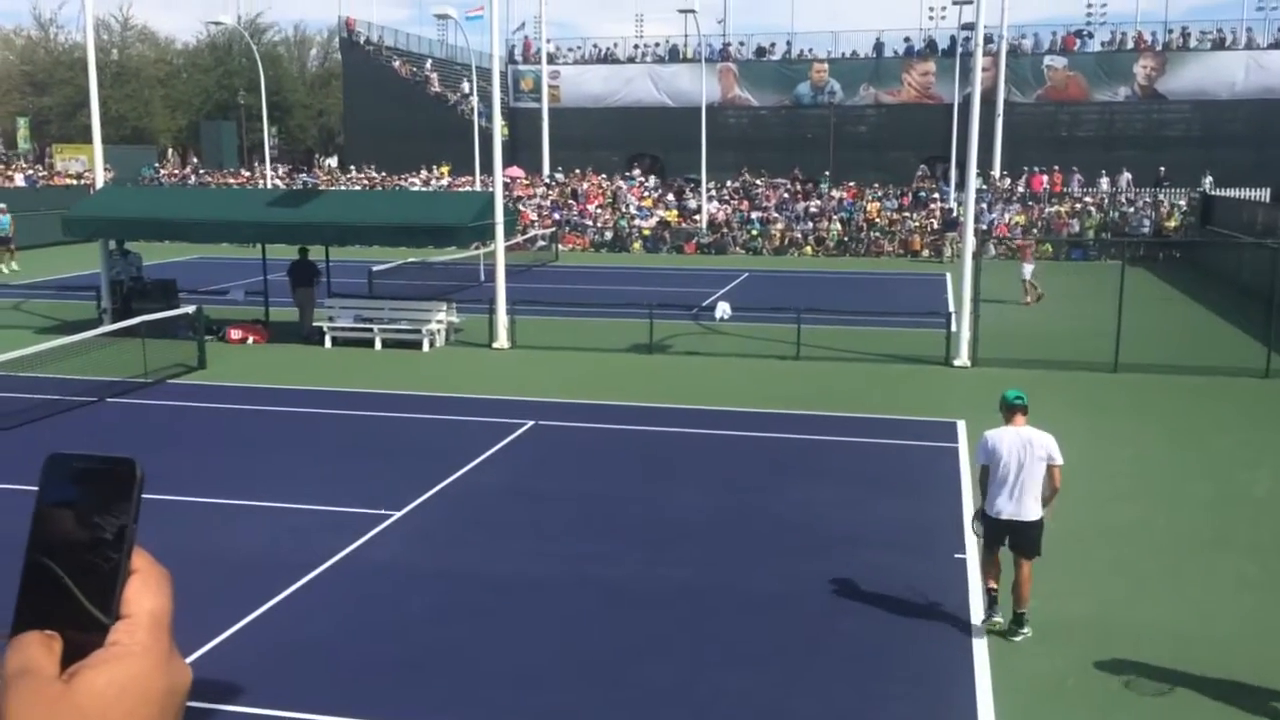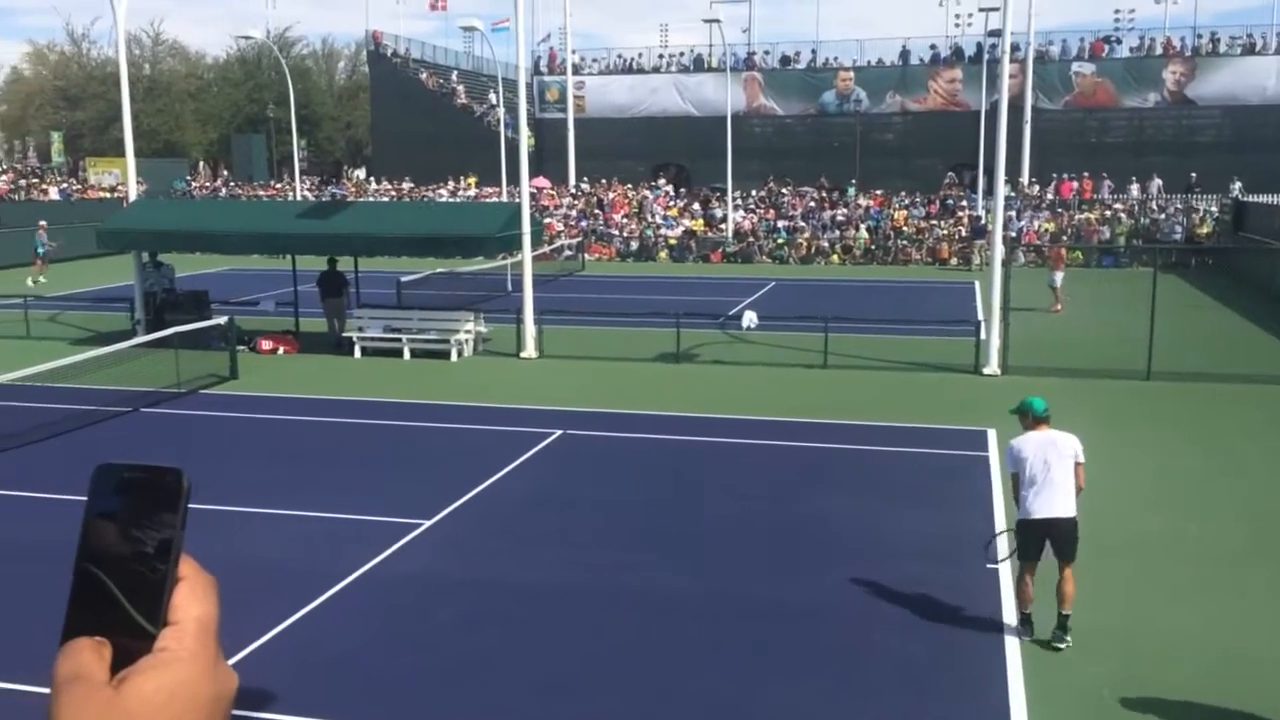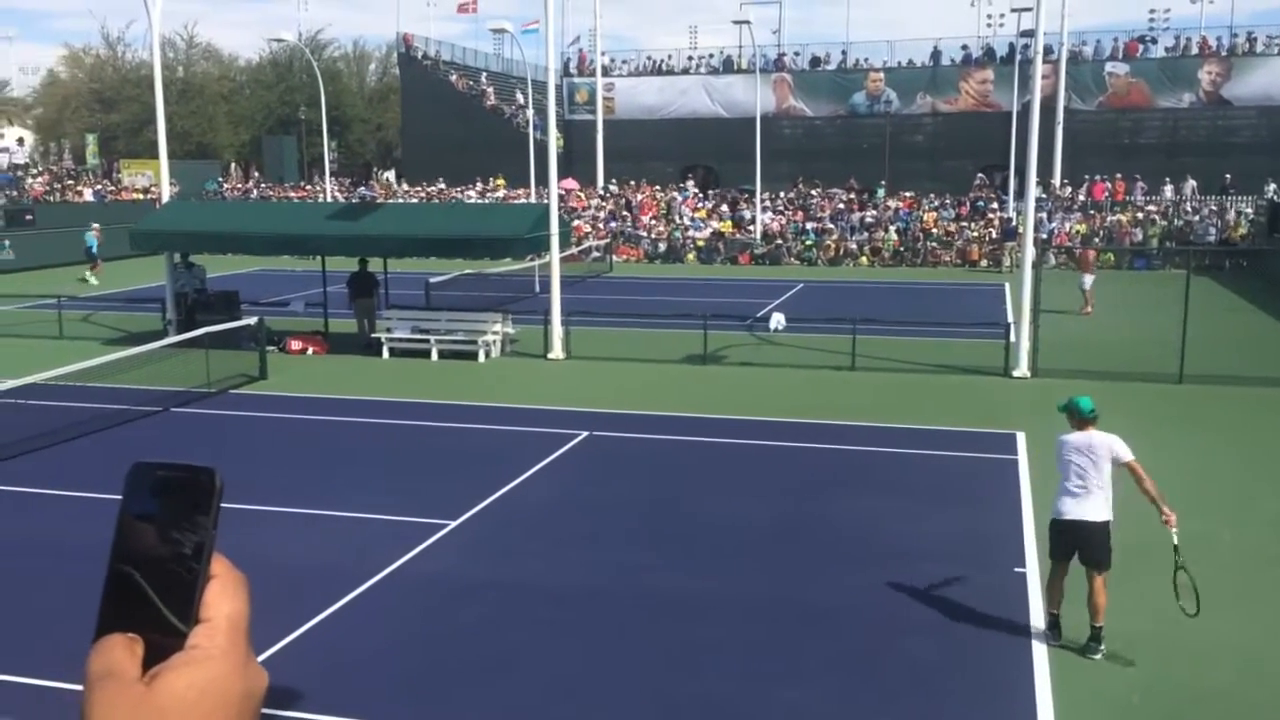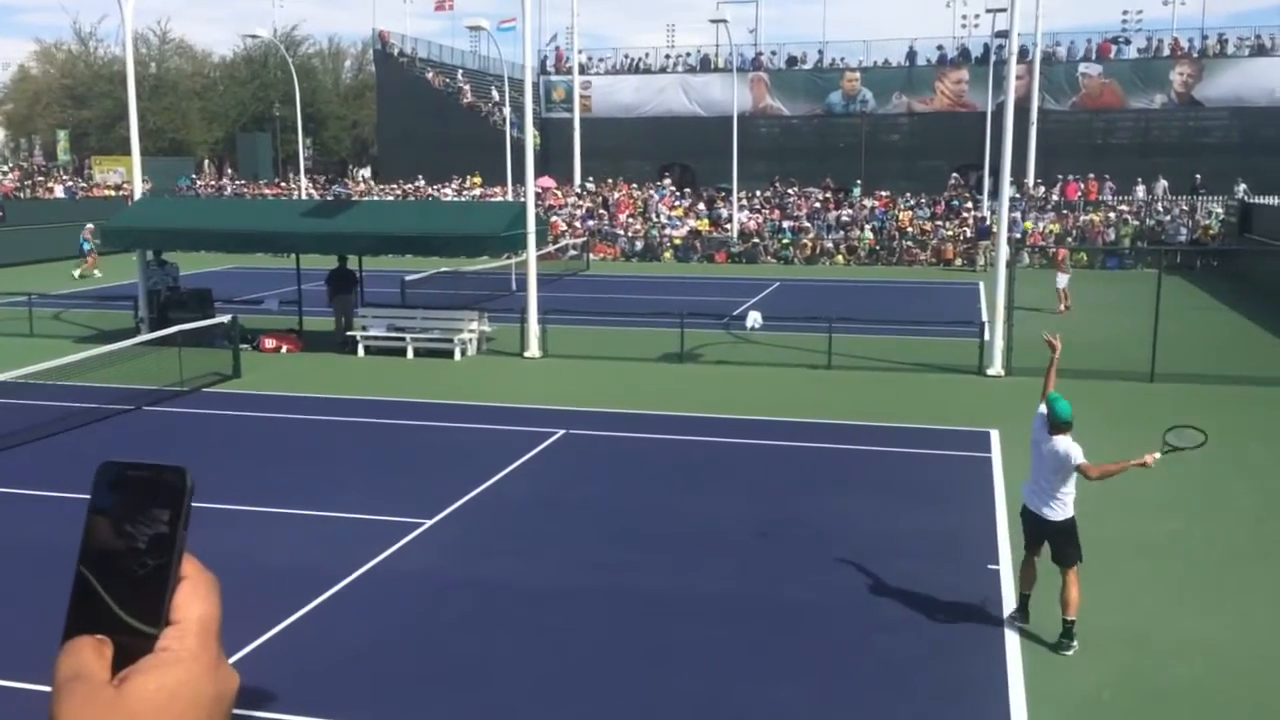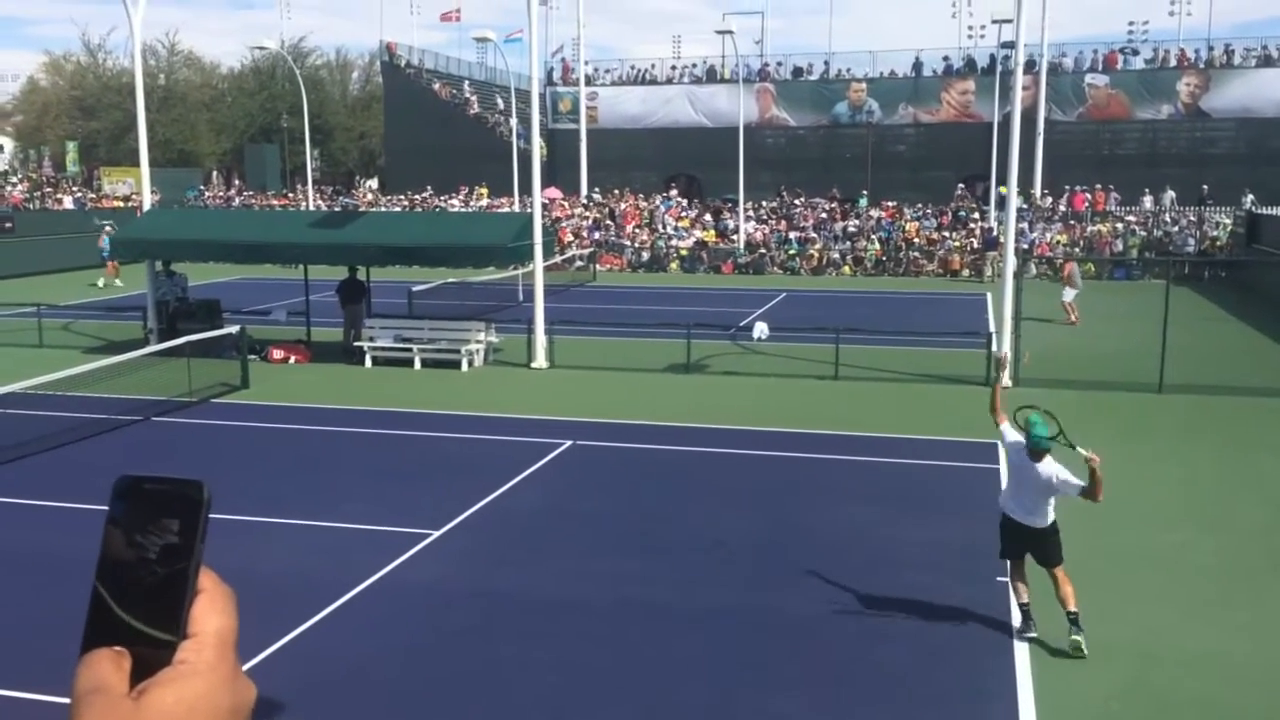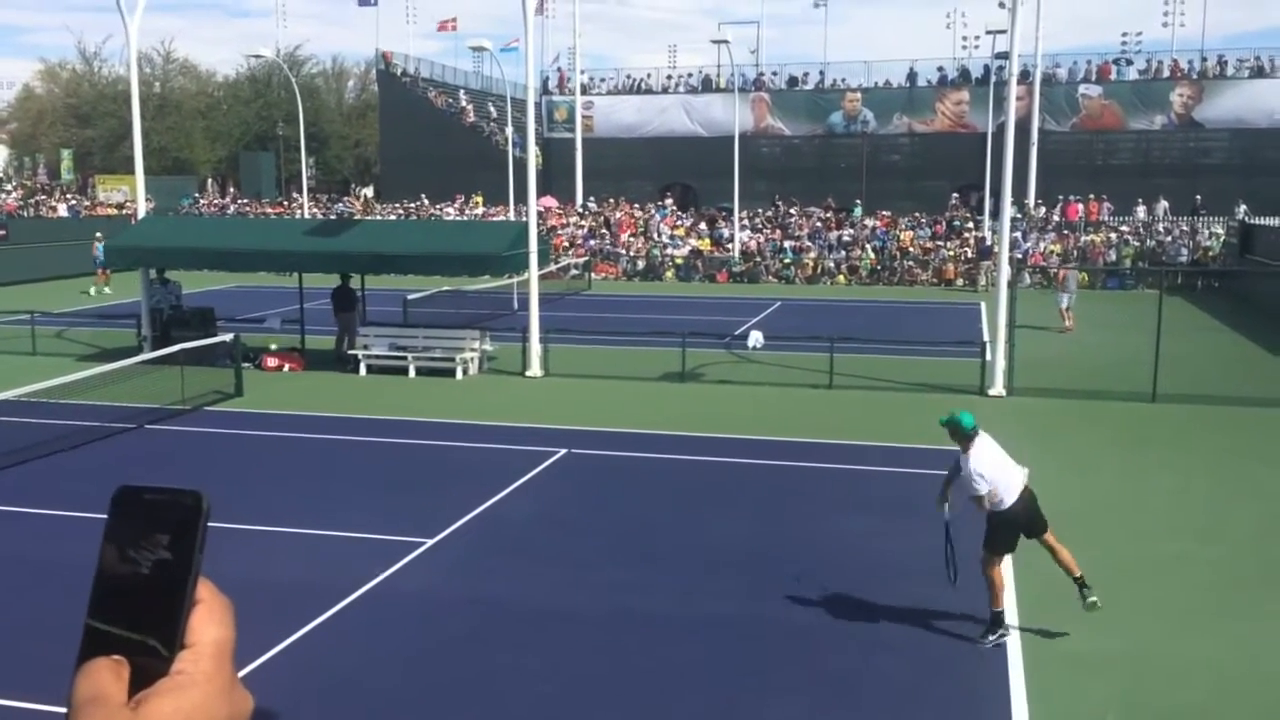
dt=0.4s
person 1, frame 1
left shoulder: (990, 437)
right shoulder: (1045, 440)
left elbow: (984, 479)
right elbow: (1055, 485)
right wrist: (1042, 505)
left hip: (996, 512)
right hip: (1030, 515)
left knee: (990, 553)
right knee: (1023, 567)
left ankle: (992, 609)
right ankle: (1018, 623)
person 1, frame 2
left shoulder: (1016, 445)
right shoulder: (1071, 441)
right elbow: (1080, 484)
left hip: (1031, 516)
right hip: (1064, 516)
left knee: (1027, 570)
right knee: (1066, 570)
left ankle: (1026, 624)
right ankle: (1062, 629)
person 1, frame 3
left shoulder: (1064, 442)
right shoulder: (1110, 443)
right elbow: (1140, 477)
right wrist: (1162, 508)
left hip: (1062, 518)
right hip: (1094, 521)
left knee: (1057, 572)
right knee: (1096, 579)
left ankle: (1053, 628)
right ankle: (1095, 640)
person 1, frame 4
left shoulder: (1040, 426)
right shoulder: (1068, 448)
left elbow: (1047, 392)
right elbow: (1092, 473)
left wrist: (1054, 356)
right wrist: (1135, 462)
left hip: (1031, 510)
right hip: (1059, 519)
left knee: (1030, 557)
right knee: (1070, 574)
left ankle: (1022, 610)
right ankle: (1067, 634)
person 1, frame 5
left shoulder: (1015, 447)
right shoulder: (1053, 475)
left elbow: (997, 414)
right elbow: (1093, 496)
left wrist: (1000, 376)
right wrist: (1095, 471)
left hip: (1011, 520)
right hip: (1040, 527)
left knee: (1016, 569)
right knee: (1058, 575)
left ankle: (1027, 621)
right ankle: (1074, 627)
person 1, frame 6
left shoulder: (972, 466)
right shoulder: (978, 437)
left elbow: (987, 505)
right elbow: (959, 466)
left wrist: (976, 501)
right wrist: (946, 486)
left hip: (1007, 511)
right hip: (1024, 495)
left knee: (990, 564)
right knee: (1048, 541)
left ankle: (997, 625)
right ankle: (1085, 590)
